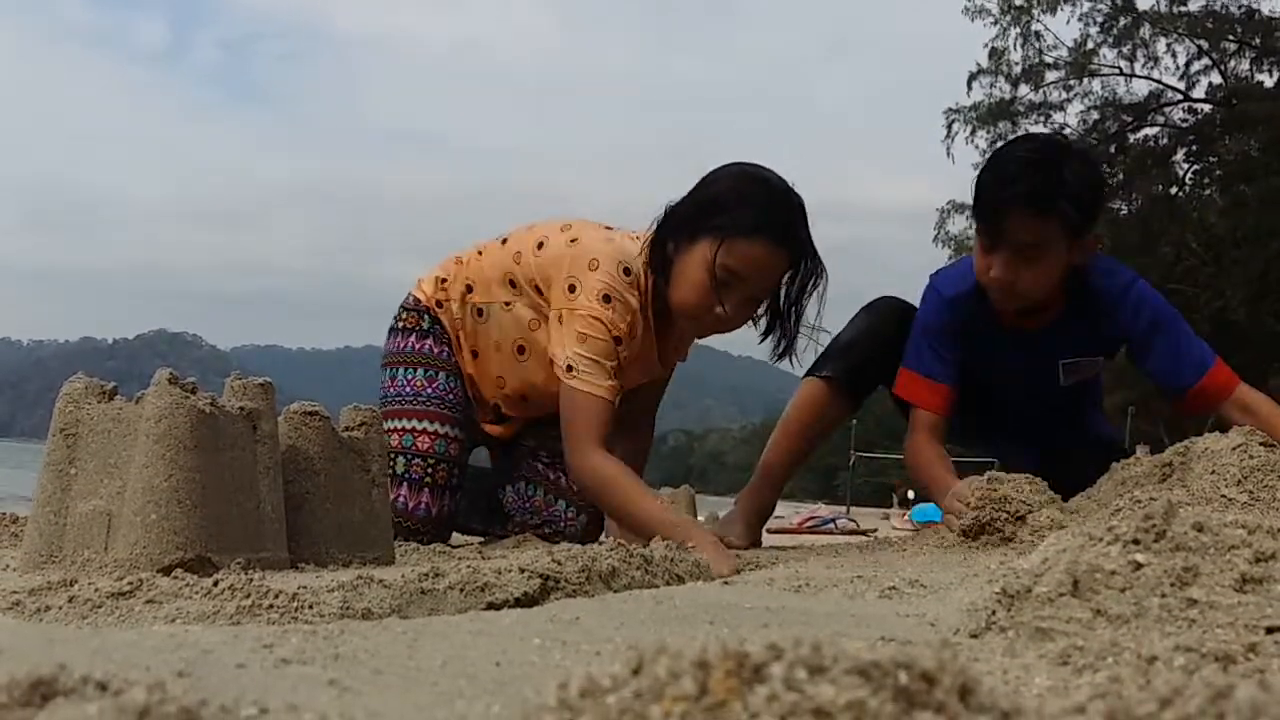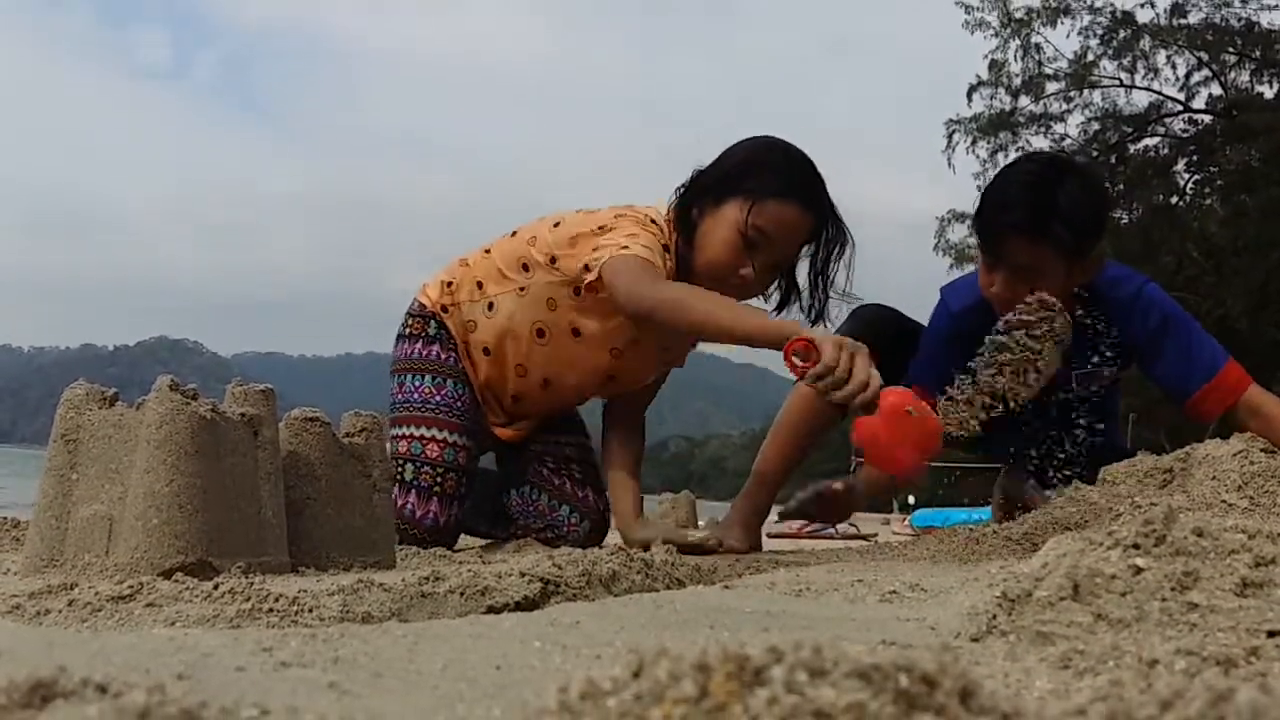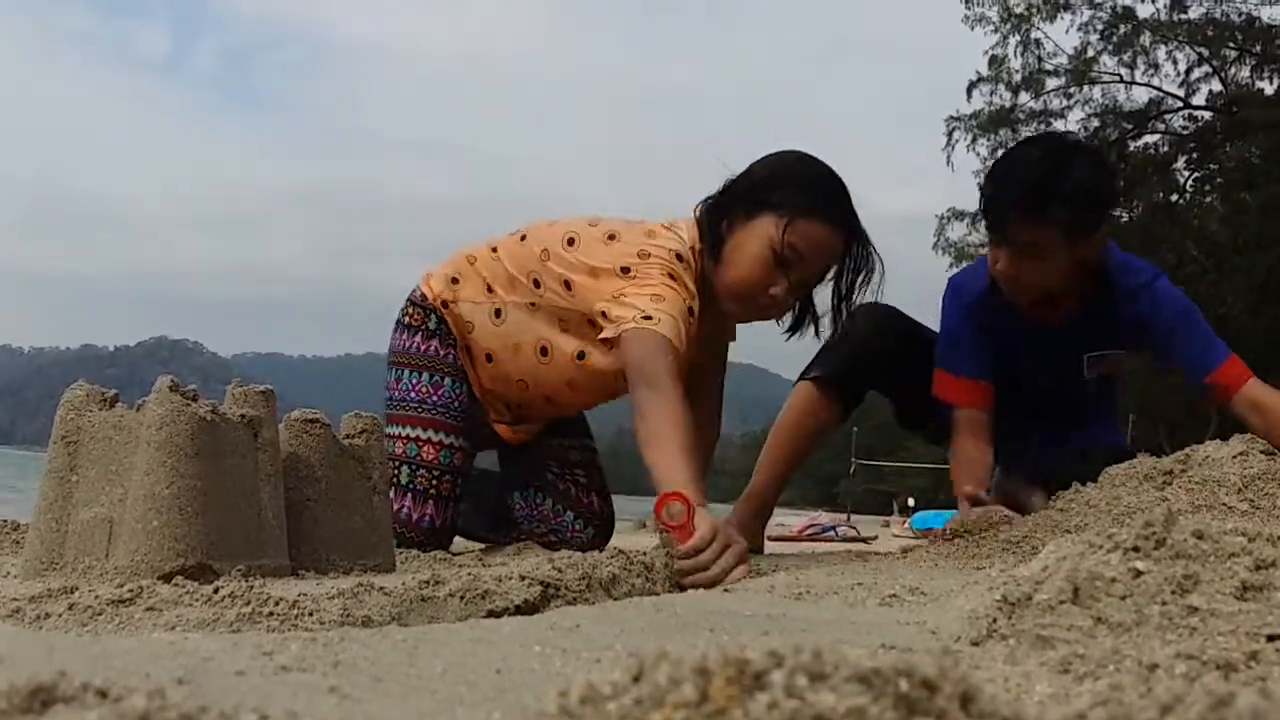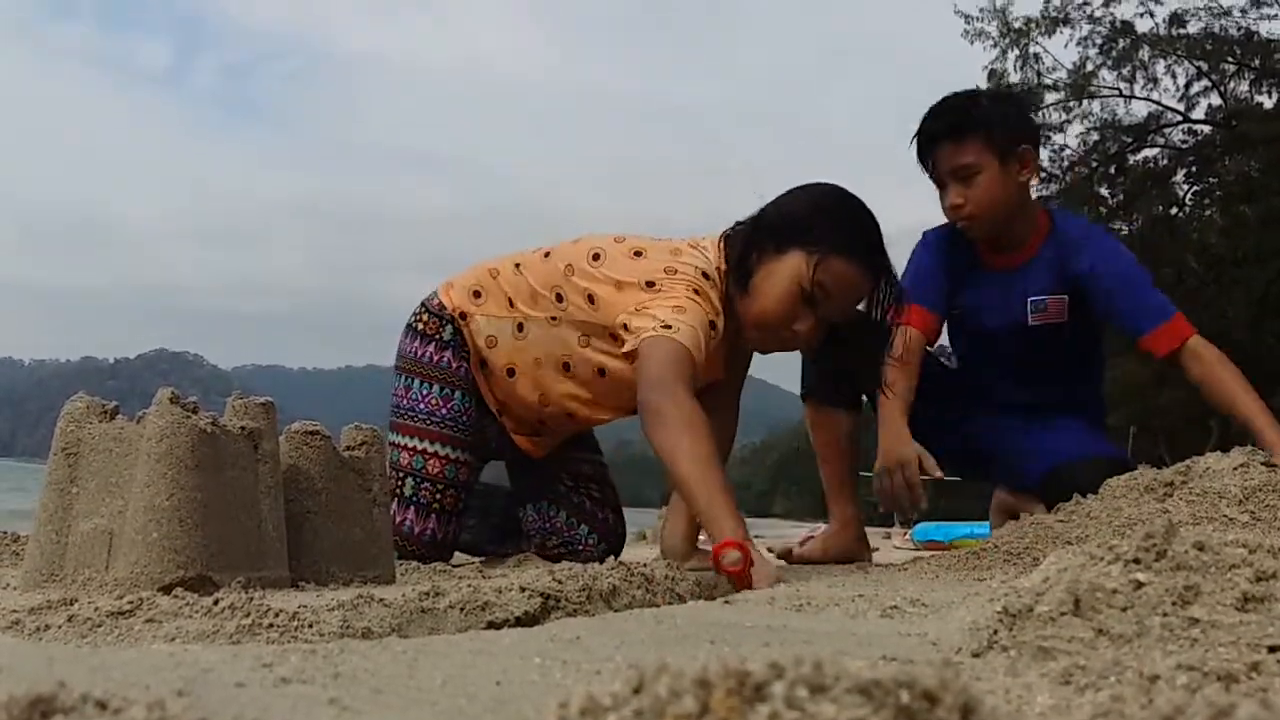
dt=0.4s
person 1, frame 1
left shoulder: (1118, 297)
right shoulder: (950, 292)
right elbow: (921, 437)
right wrist: (955, 497)
left hip: (1070, 445)
right hip: (963, 418)
right knee: (884, 321)
right ankle: (750, 509)
person 1, frame 2
left shoulder: (1131, 304)
right shoulder: (961, 309)
right wrist: (855, 492)
left hip: (1076, 453)
right hip: (983, 423)
right knee: (873, 329)
left ankle: (1035, 501)
right ankle: (745, 515)
person 1, frame 3
left shoulder: (1138, 293)
right shoulder: (971, 293)
right elbow: (971, 432)
right wrist: (969, 505)
left hip: (1073, 443)
right hip: (985, 417)
right knee: (874, 331)
left ankle: (1027, 495)
right ankle: (746, 516)
person 1, frame 4
left shoulder: (1085, 251)
right shoulder: (940, 250)
left elbow: (1191, 351)
right elbow: (904, 351)
right wrist: (894, 434)
left hip: (1054, 430)
right hip: (969, 417)
left knee: (1100, 495)
left ankle: (1021, 505)
person 2, frame 1
left shoulder: (682, 309)
right shoulder: (606, 285)
left elbow: (631, 429)
right elbow: (585, 457)
left wrist: (635, 525)
right wrist: (699, 543)
left knee: (571, 526)
right knee: (411, 522)
left ankle: (454, 496)
person 2, frame 2
left shoulder: (693, 300)
right shoulder: (636, 239)
left elbow: (627, 413)
right elbow: (643, 297)
left wrist: (629, 518)
right wrist: (800, 338)
right hip: (449, 337)
left knee: (575, 532)
right knee: (421, 529)
left ankle: (462, 494)
person 2, frame 3
left shoulder: (717, 295)
right shoulder: (660, 276)
left elbow: (699, 413)
right elbow: (654, 387)
left wrist: (691, 518)
right wrist: (696, 512)
left knee: (579, 536)
right knee: (414, 532)
left ankle: (471, 496)
person 2, frame 4
left shoulder: (734, 305)
right shoulder: (686, 292)
left elbow: (716, 420)
right elbow: (664, 400)
right wrist: (738, 546)
right hip: (459, 339)
left knee: (590, 547)
right knee: (415, 544)
left ankle: (472, 511)
